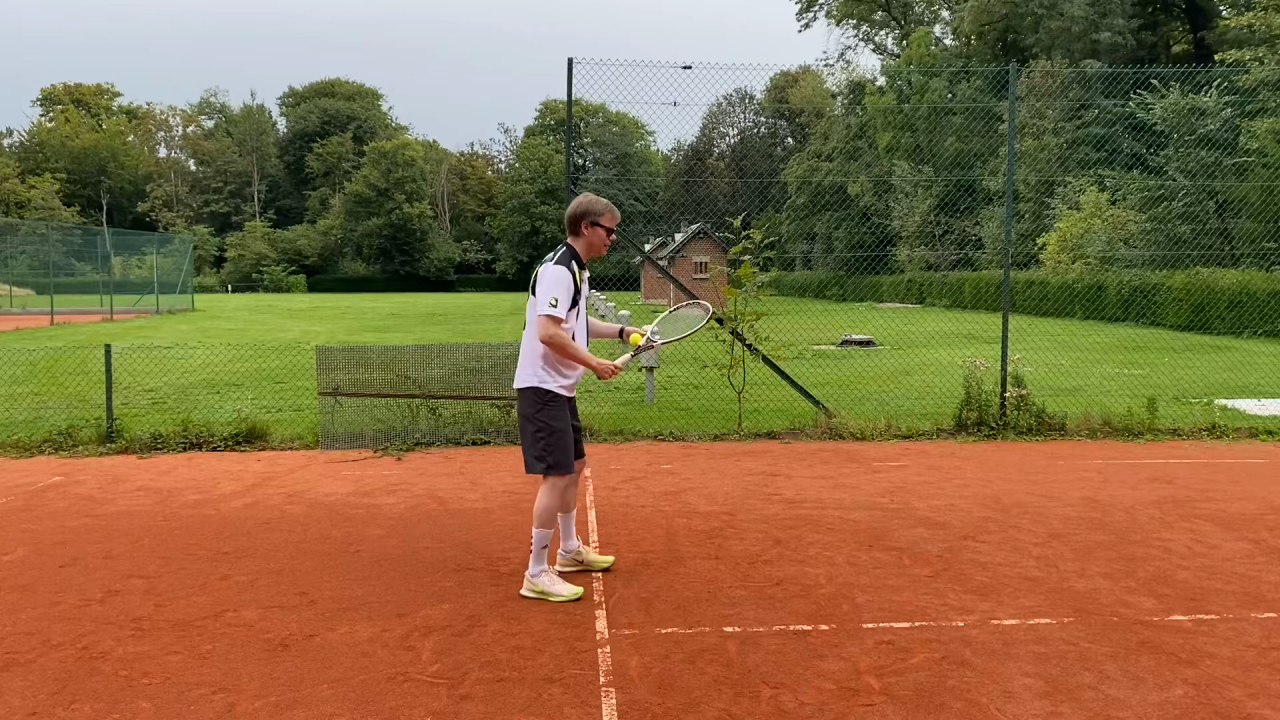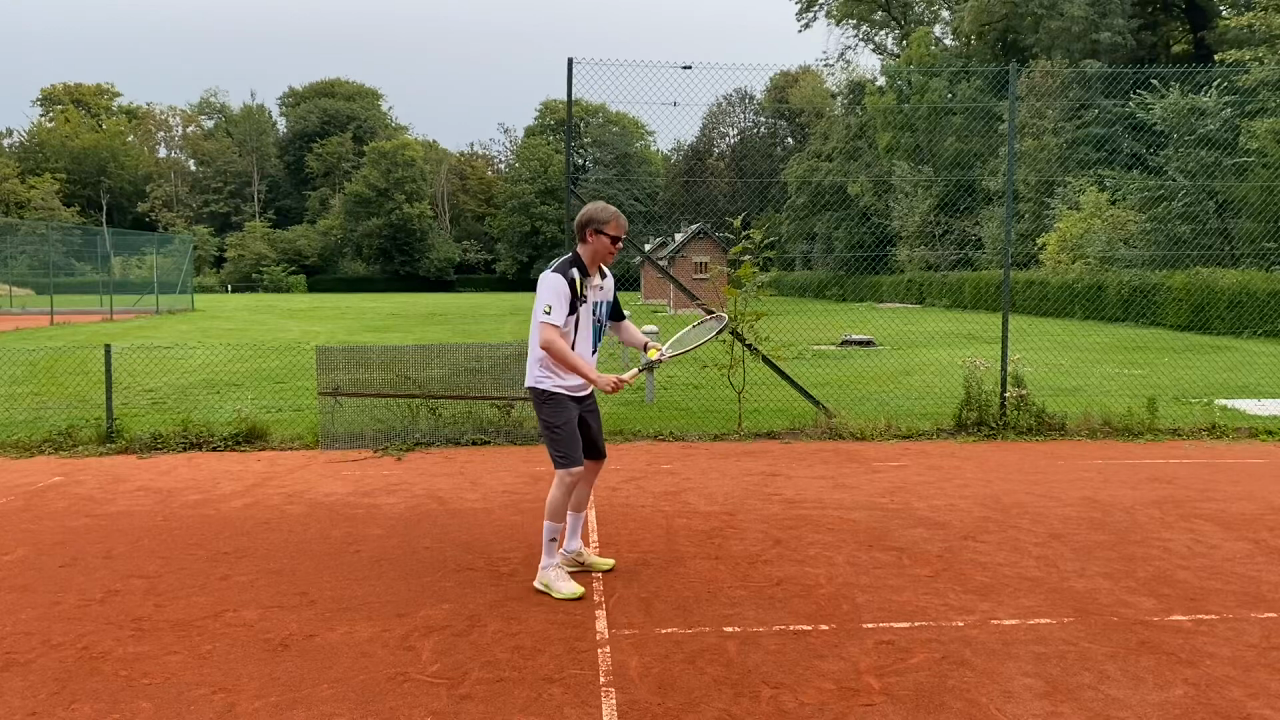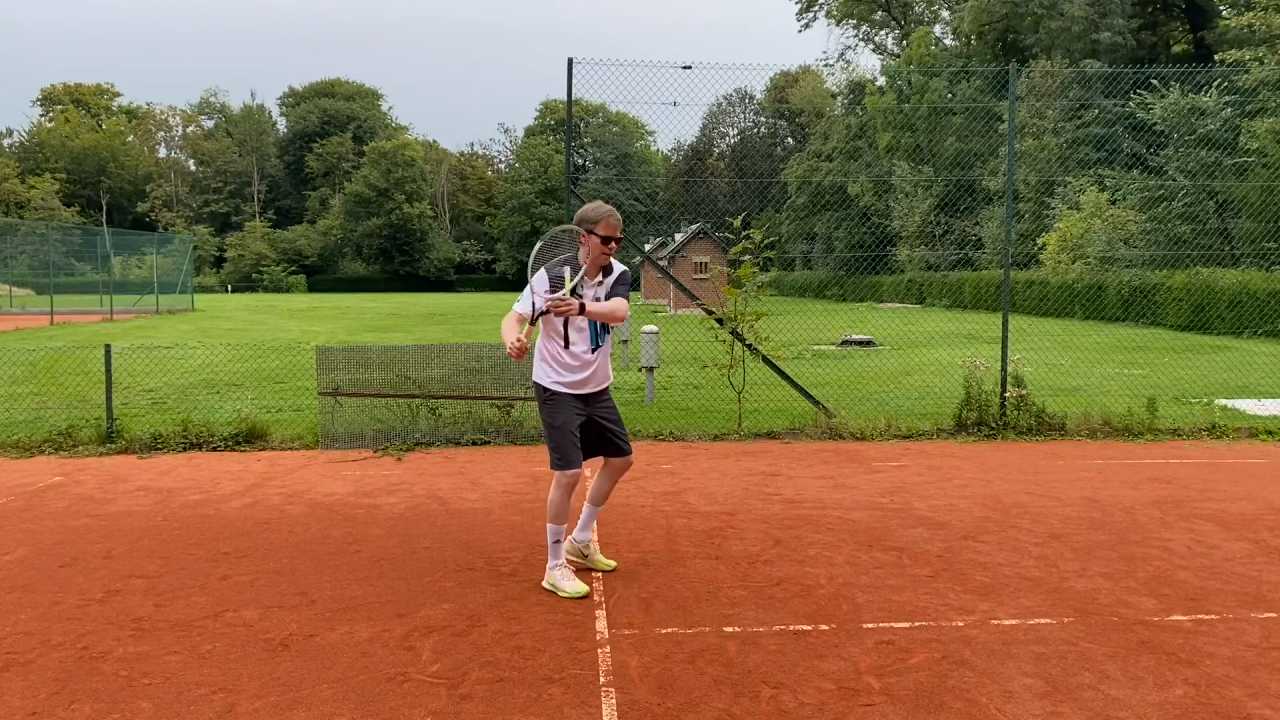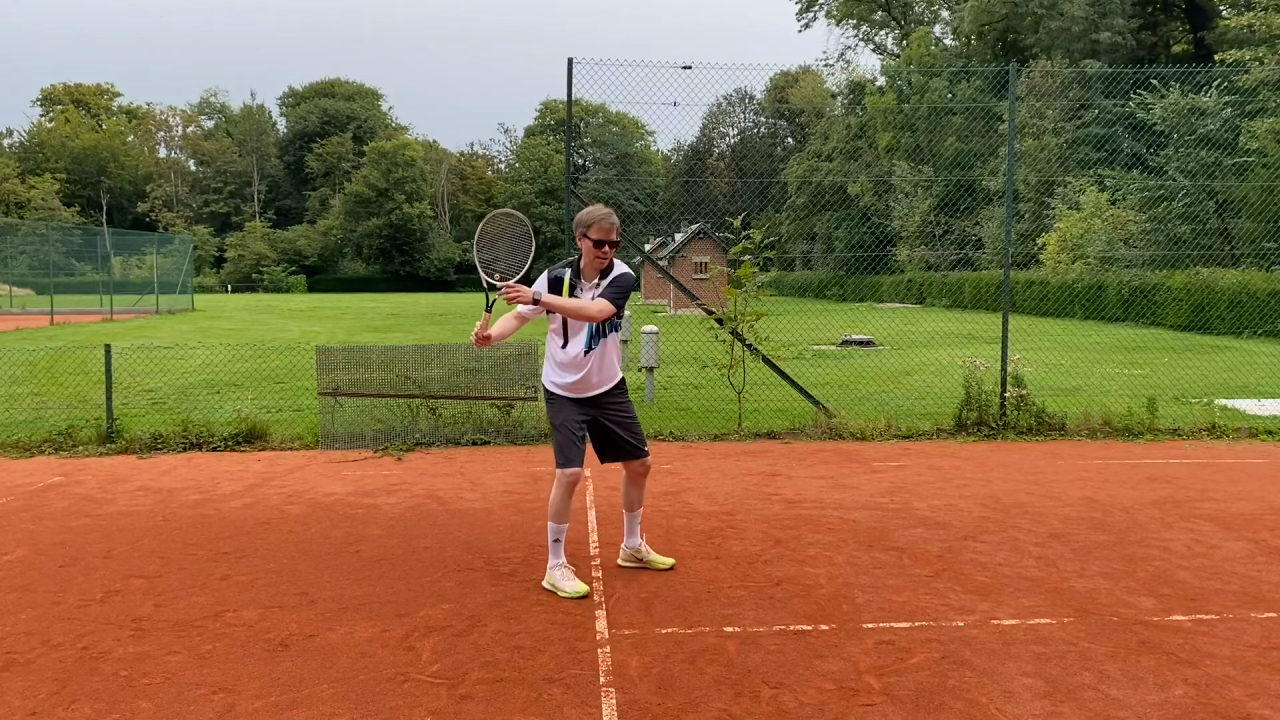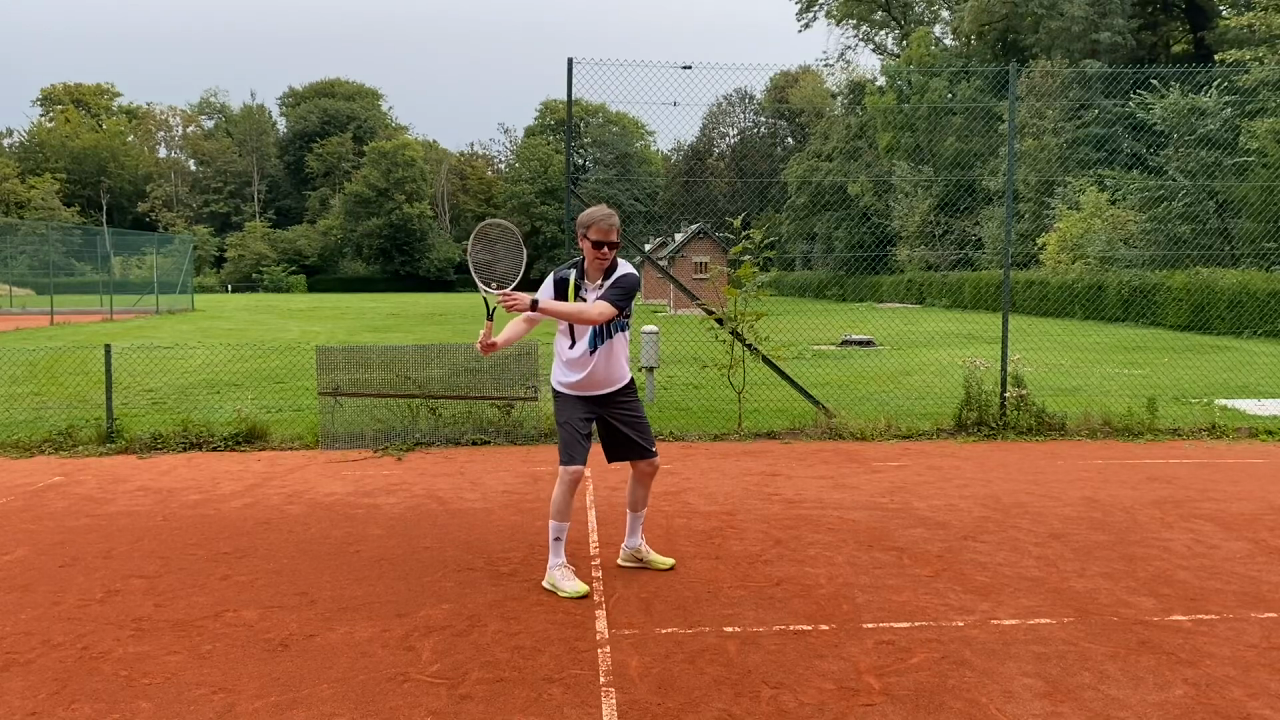
dt=0.3s
person 1, frame 1
left shoulder: (576, 269)
right shoulder: (558, 269)
right elbow: (548, 332)
left wrist: (620, 331)
right wrist: (593, 363)
left hip: (559, 387)
right hip: (543, 387)
left knee: (573, 466)
right knee: (557, 476)
left ankle: (570, 549)
right ankle: (537, 574)
person 1, frame 2
left shoulder: (605, 277)
right shoulder: (558, 277)
left elbow: (619, 323)
right elbow: (547, 338)
left wrist: (645, 343)
right wrist: (593, 374)
left hip: (582, 389)
right hip: (553, 388)
left knee: (592, 464)
right knee: (569, 472)
left ankle: (571, 549)
right ankle: (549, 568)
person 1, frame 3
left shoulder: (618, 274)
right shoulder: (551, 275)
left elbow: (619, 312)
right elbow: (513, 318)
left wrist: (580, 308)
right wrist: (512, 342)
left hip: (597, 386)
right hip: (558, 389)
left knee: (621, 459)
right knee: (568, 474)
left ankle: (580, 540)
right ankle: (555, 567)
person 1, frame 4
left shoulder: (622, 277)
right shoulder: (556, 276)
left elbow: (594, 312)
right elbow: (518, 315)
left wrist: (537, 298)
right wrist: (491, 334)
left hip: (609, 388)
right hip: (564, 392)
left knee: (639, 464)
right knee: (569, 474)
left ankle: (633, 547)
right ankle: (556, 567)
person 1, frame 5
left shoulder: (626, 277)
right shoulder: (562, 278)
left elbow: (595, 314)
right elbow: (528, 320)
left wrist: (536, 302)
right wrist: (498, 340)
left hip: (618, 388)
right hip: (572, 391)
left knee: (647, 465)
right knee: (572, 472)
left ankle: (633, 546)
right ankle: (556, 567)
